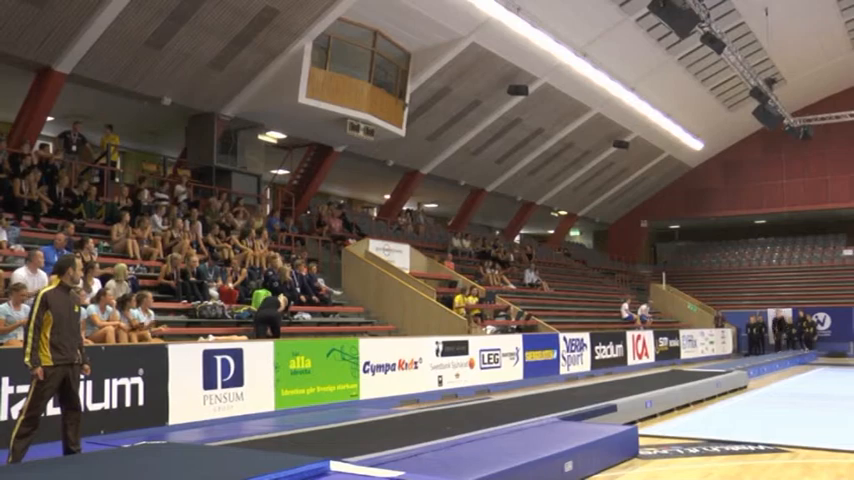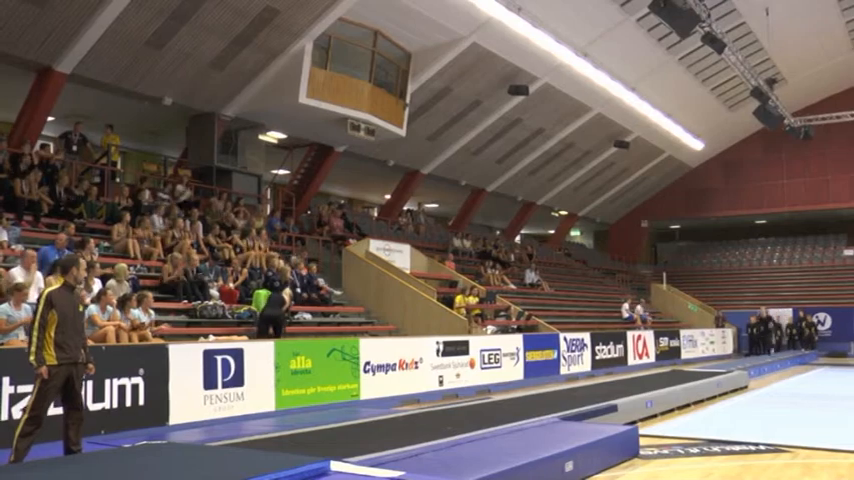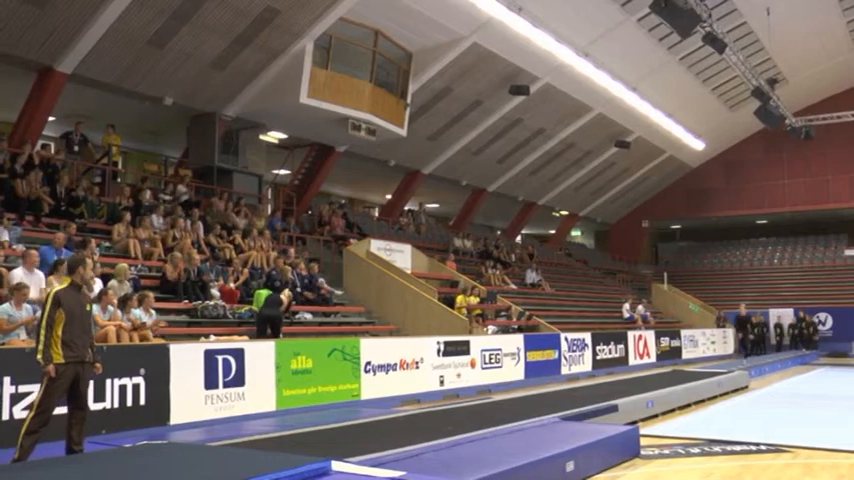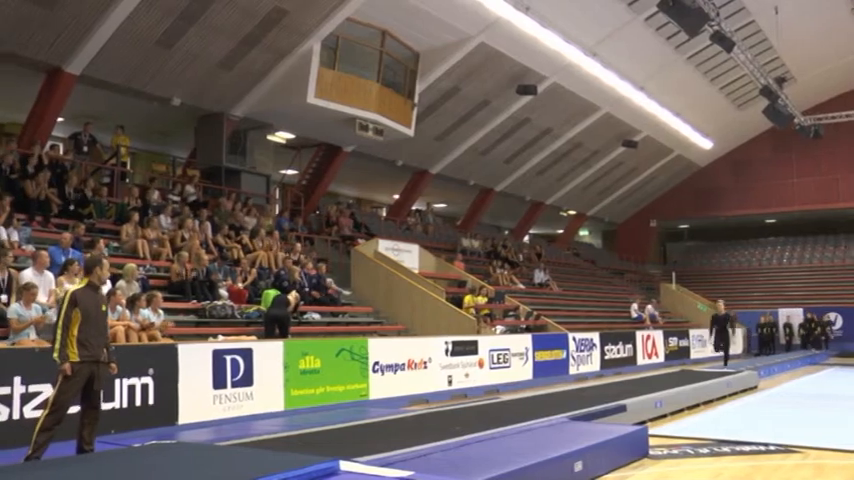
dt=0.5s
person 1, frame 1
left shoulder: (74, 299)
right shoulder: (46, 295)
right elbow: (32, 330)
left wrist: (83, 359)
right wrist: (33, 362)
left hip: (72, 365)
right hip: (49, 365)
left knee: (73, 411)
right knee: (32, 413)
left ankle: (73, 453)
right ankle: (14, 459)
person 1, frame 2
left shoulder: (78, 299)
right shoulder: (51, 295)
right elbow: (37, 329)
left wrist: (87, 359)
right wrist: (38, 361)
left hip: (75, 364)
right hip: (54, 364)
left knee: (75, 410)
right knee: (35, 412)
left ankle: (73, 452)
right ankle: (16, 458)
person 1, frame 3
left shoulder: (85, 298)
right shoulder: (58, 294)
right elbow: (44, 328)
left wrist: (94, 358)
right wrist: (45, 360)
left hip: (83, 363)
right hip: (61, 362)
left knee: (79, 410)
right knee: (42, 410)
left ankle: (75, 452)
right ankle: (20, 457)
person 1, frame 4
left shoulder: (101, 298)
right shoulder: (75, 294)
right elbow: (61, 327)
left wrist: (110, 358)
right wrist: (62, 359)
left hip: (97, 363)
right hip: (76, 362)
left knee: (92, 409)
right knee: (57, 408)
left ankle: (85, 450)
right ankle: (34, 455)
